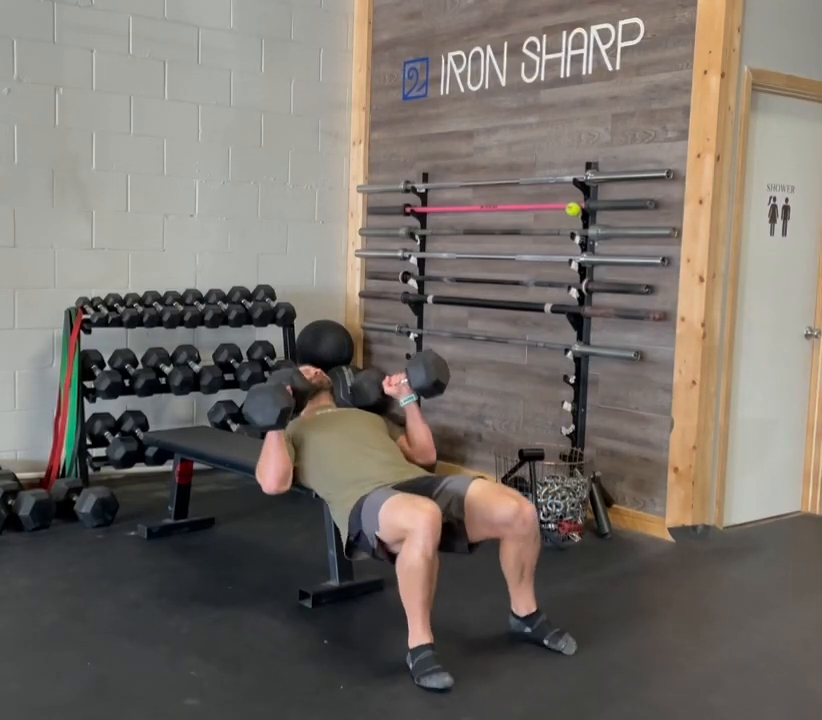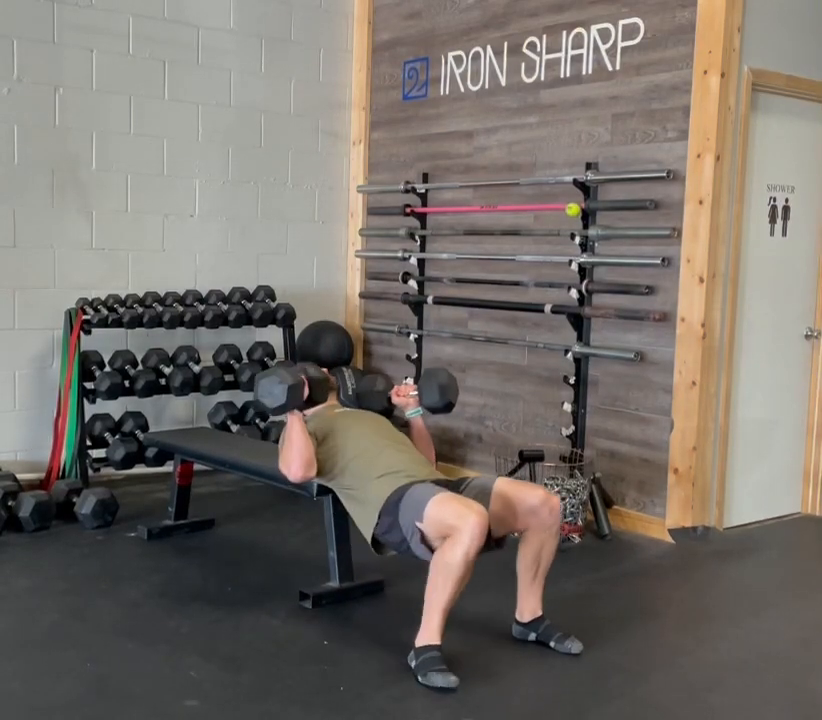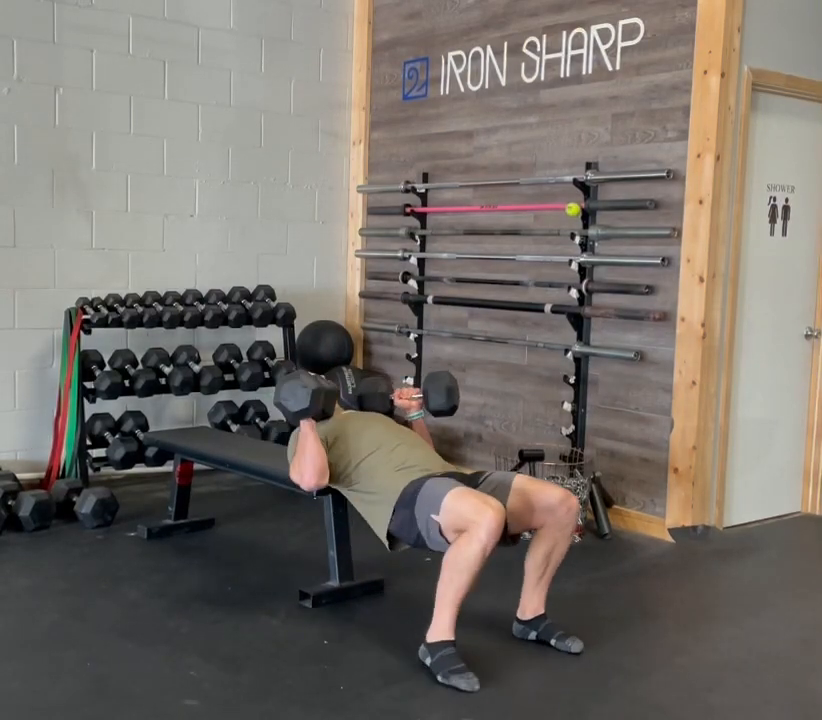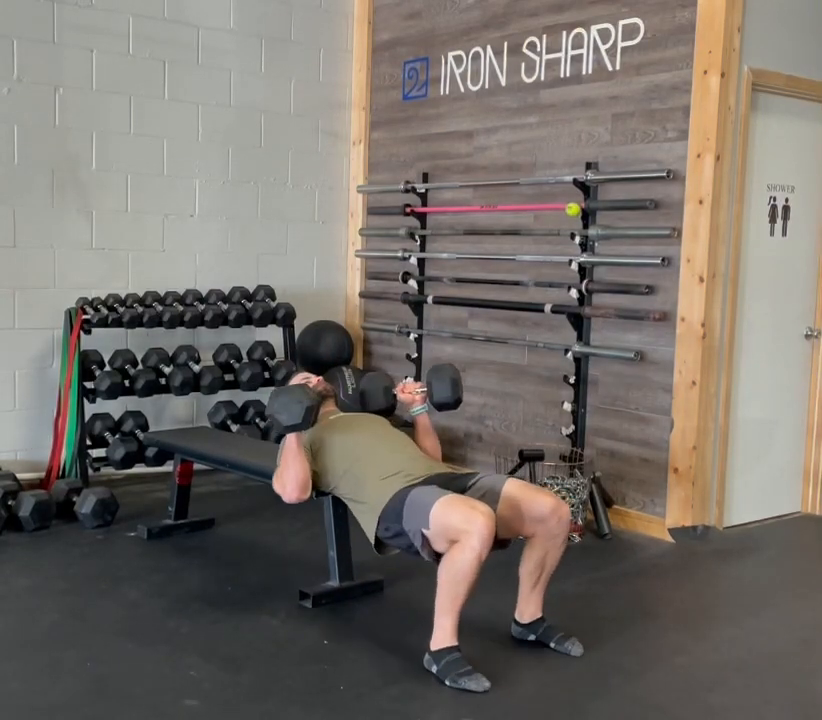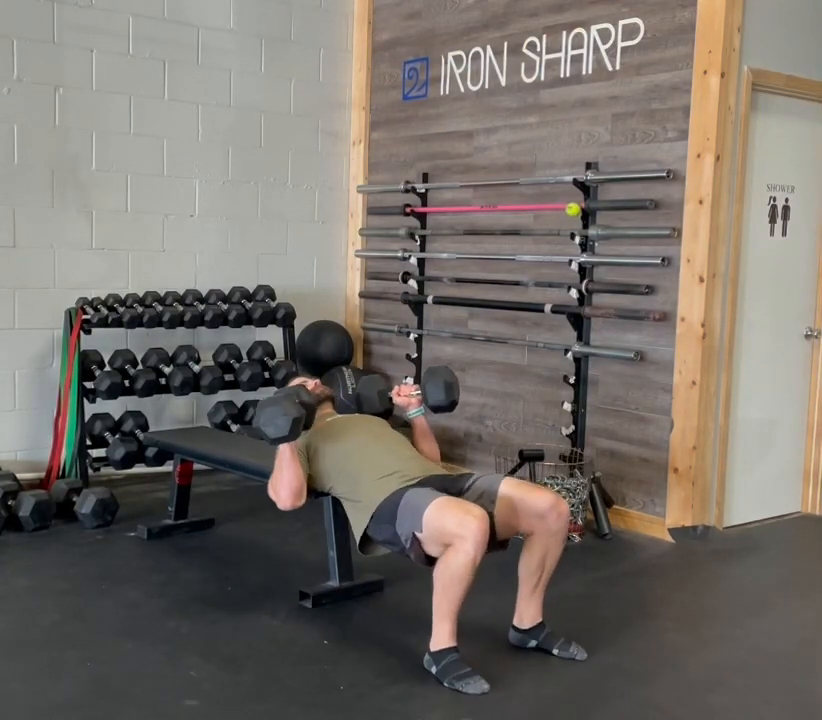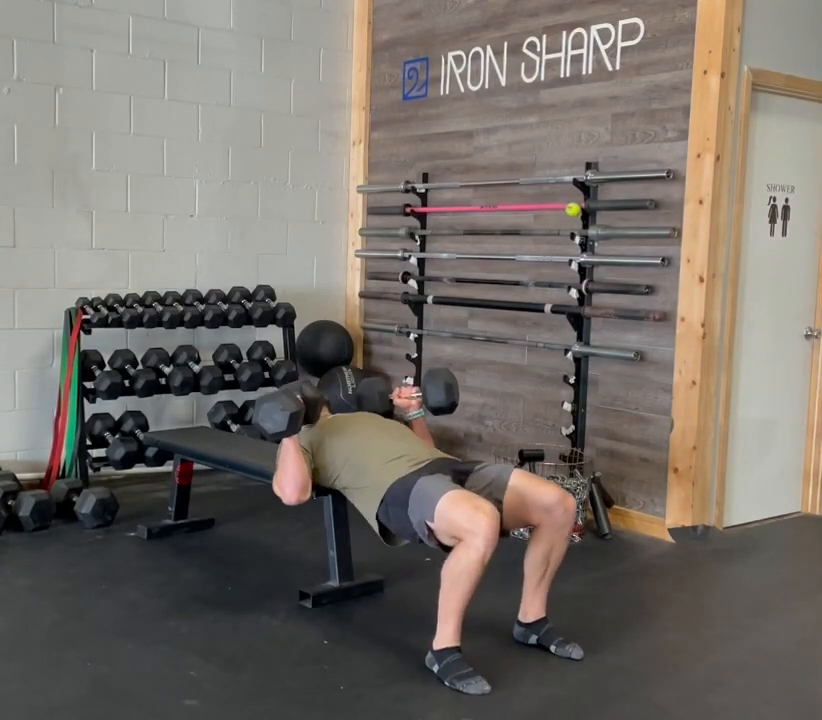
dt=0.3s
person 1, frame 1
left shoulder: (369, 416)
right shoulder: (289, 431)
left elbow: (425, 455)
right elbow: (273, 483)
left wrist: (406, 399)
left hip: (420, 485)
right hip: (367, 504)
left knee: (519, 512)
right knee: (425, 519)
left ankle: (525, 613)
right ankle: (420, 644)
person 1, frame 2
left shoulder: (371, 417)
right shoulder: (303, 427)
right elbow: (298, 471)
left wrist: (413, 410)
right wrist: (293, 407)
left hip: (439, 484)
right hip: (393, 501)
left knee: (544, 505)
right knee: (472, 522)
left ankle: (529, 617)
right ankle: (427, 645)
person 1, frame 3
left shoulder: (372, 421)
right shoulder: (308, 435)
right elbow: (312, 480)
left wrist: (414, 415)
left hip: (449, 480)
right hip: (407, 495)
left knee: (562, 506)
right knee: (487, 519)
left ankle: (530, 617)
right ankle: (438, 641)
person 1, frame 4
left shoulder: (370, 418)
right shoulder: (301, 439)
right elbow: (294, 493)
left wrist: (418, 408)
left hip: (444, 480)
right hip: (397, 500)
left knee: (553, 513)
right knee: (478, 525)
left ankle: (528, 618)
right ankle: (441, 648)
person 1, frame 5
left shoulder: (369, 419)
right shoulder: (299, 441)
right elbow: (288, 499)
left wrist: (414, 410)
left hip: (442, 482)
right hip: (393, 500)
left knee: (552, 510)
right knee: (472, 528)
left ankle: (527, 624)
right ankle: (441, 649)
person 1, frame 6
left shoulder: (363, 419)
right shoulder: (301, 441)
right elbow: (293, 493)
left wrist: (413, 412)
left hip: (448, 467)
right hip: (401, 485)
left knee: (558, 506)
right knee: (482, 524)
left ankle: (531, 620)
right ankle: (444, 648)
